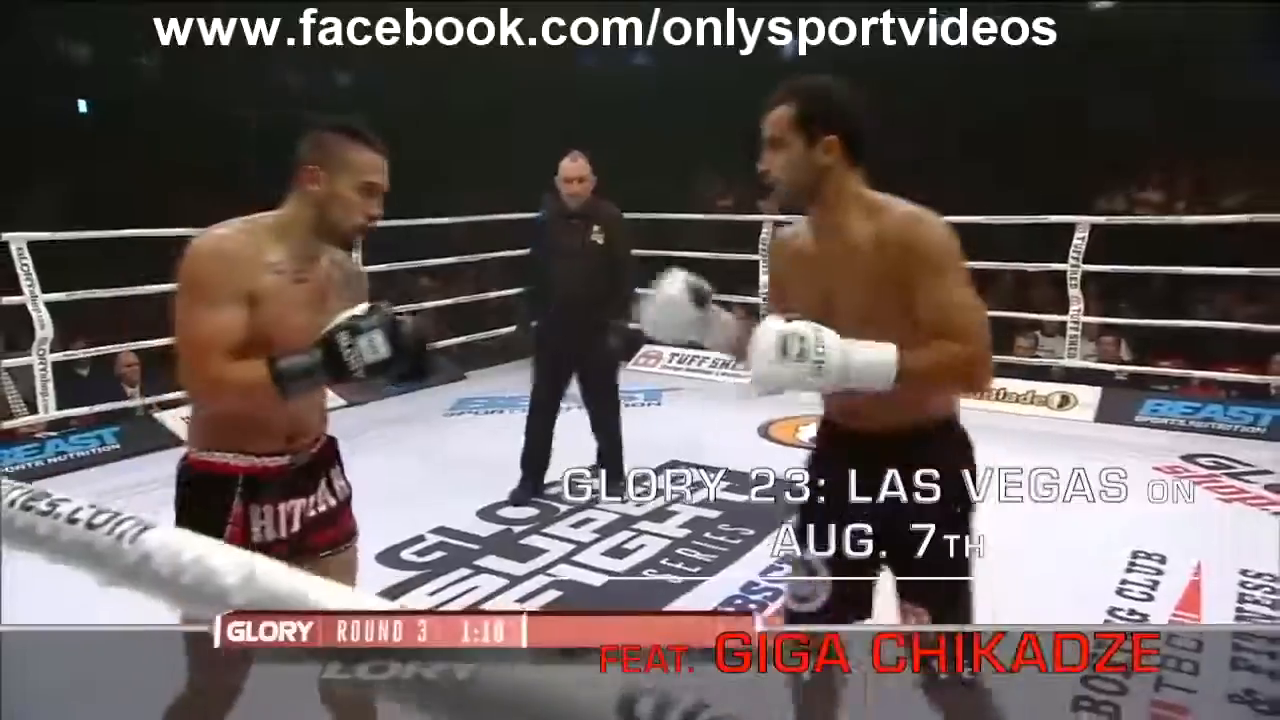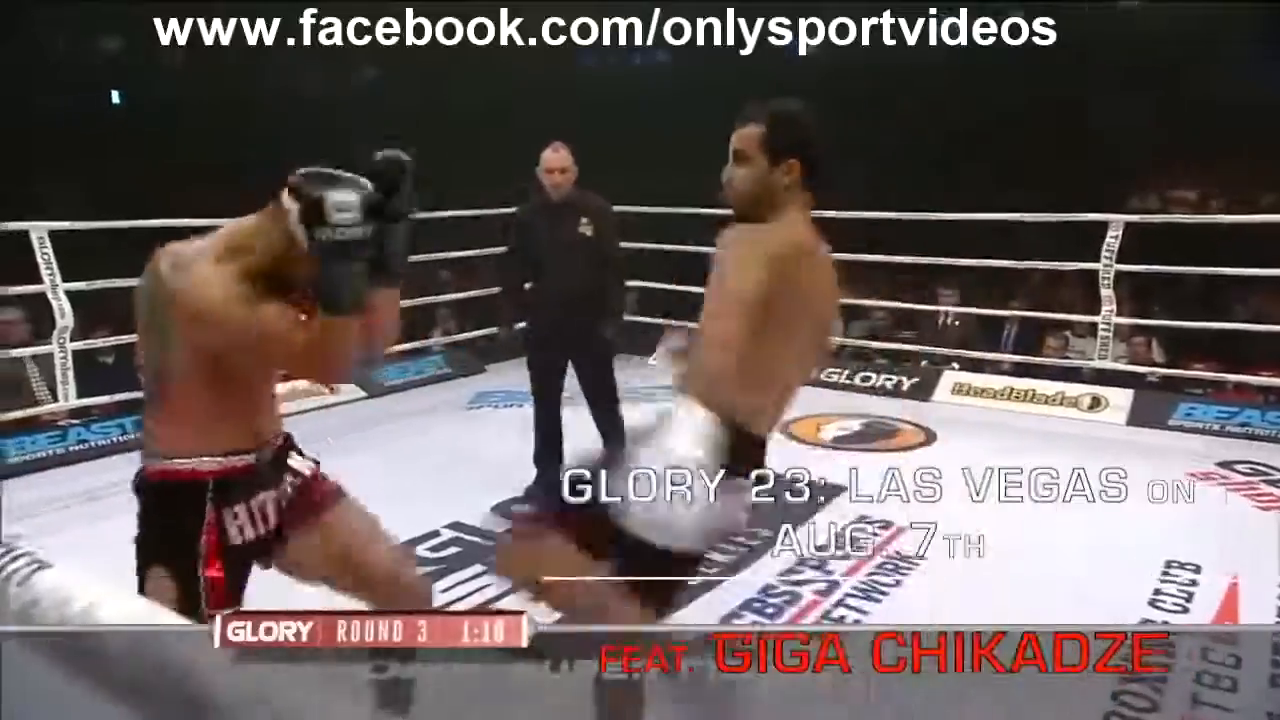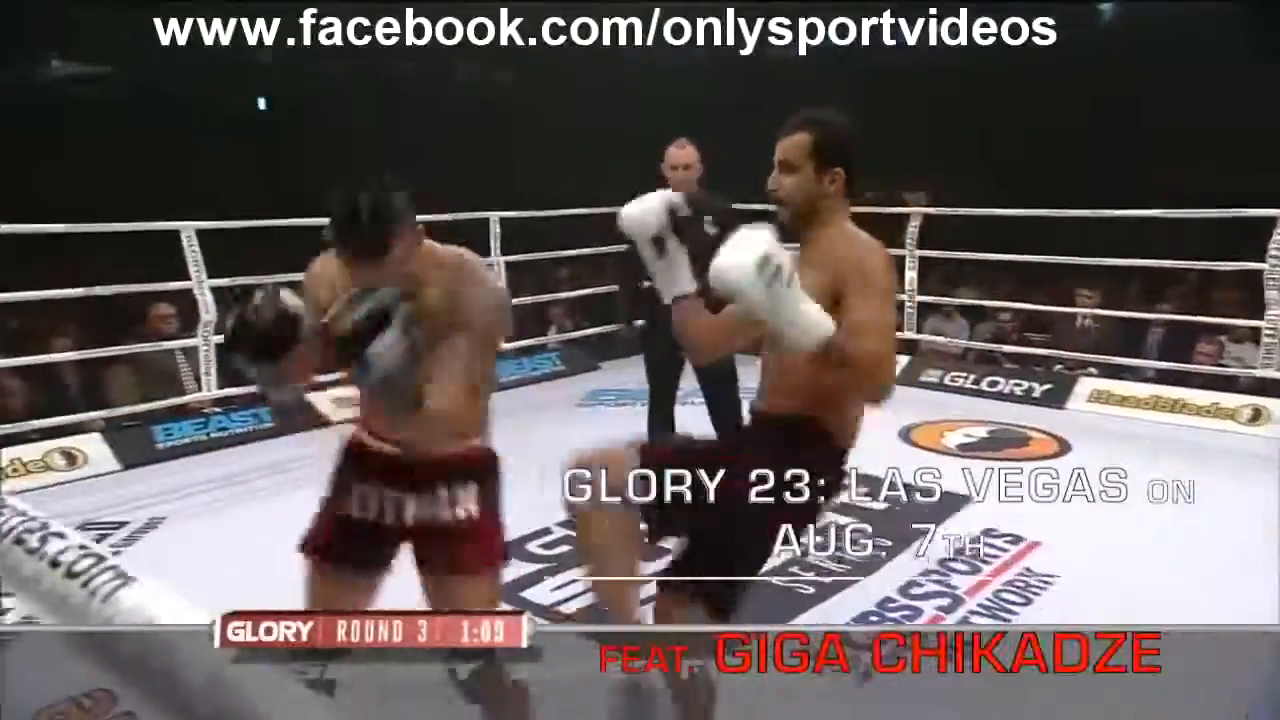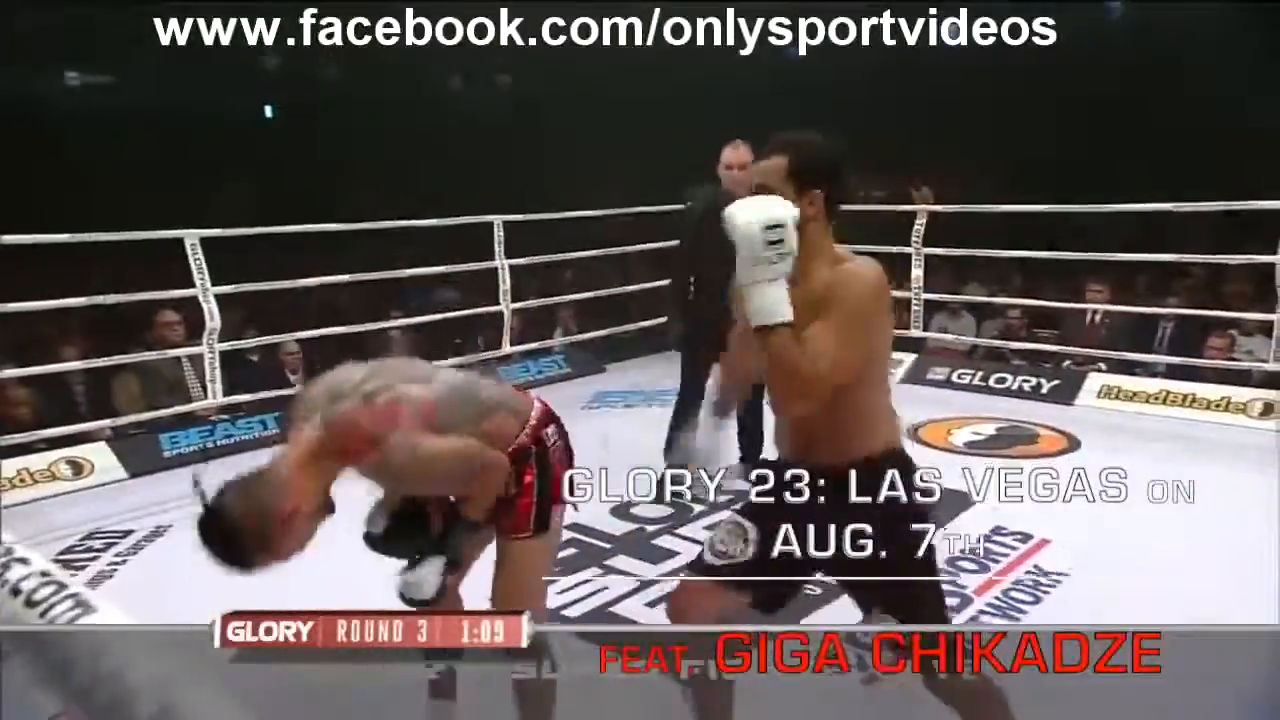
dt=0.4s
person 1, frame 1
left shoulder: (915, 235)
right shoulder: (793, 249)
left elbow: (974, 364)
right elbow: (773, 343)
left wrist: (848, 361)
right wrist: (705, 319)
left hip: (926, 460)
right hip: (842, 454)
person 1, frame 2
left shoulder: (760, 241)
right shoulder: (812, 268)
left elbow: (722, 340)
left wrist: (685, 435)
right hip: (740, 458)
left knee: (532, 555)
person 1, frame 3
left shoulder: (859, 256)
right shoulder: (789, 263)
left elbow: (878, 375)
right elbow: (707, 341)
left wrist: (792, 310)
right wrist: (665, 255)
left hip: (791, 456)
right hip: (764, 449)
left knee: (594, 475)
right knee: (679, 605)
person 1, frame 4
left shoulder: (857, 283)
right shoulder: (761, 279)
left elbow: (805, 393)
right elbow: (738, 372)
left wrist: (769, 287)
left hip: (868, 491)
right hip: (797, 478)
right knee: (693, 603)
person 2, frame 1
left shoulder: (345, 270)
right shoulder: (220, 255)
right elbow: (209, 386)
left wrist: (382, 354)
right wrist: (323, 362)
left hip: (315, 474)
right hip: (227, 493)
person 2, frame 2
left shoulder: (275, 251)
right shoulder: (193, 282)
left elbow: (374, 338)
right elbow: (329, 364)
left wrist: (388, 232)
right wrist: (341, 259)
left hip: (272, 468)
right hip: (196, 499)
left knee: (405, 594)
person 2, frame 3
left shoulder: (475, 289)
right shoulder: (329, 275)
left elbow: (452, 422)
right elbow: (290, 371)
left wrist: (392, 372)
right wrist: (270, 348)
left hip: (455, 476)
right hip: (371, 469)
left knee: (476, 658)
person 2, frame 4
left shoulder: (387, 450)
right shoulder: (307, 415)
left elbow: (493, 468)
left wrist: (450, 541)
right wrist: (399, 504)
left hip: (529, 453)
right hip: (484, 441)
right knee: (435, 601)
person 3, frame 1
left shoulder: (610, 219)
right shoulder: (548, 221)
left elbow: (623, 279)
right elbow: (536, 274)
left wrist: (618, 327)
right wrist: (530, 318)
left hip: (597, 330)
right hip: (553, 329)
left knee: (604, 407)
right knee: (542, 407)
left ankle: (611, 474)
right ankle: (532, 478)
person 3, frame 2
left shoulder: (596, 210)
right shoulder: (527, 216)
left elbow: (614, 271)
right elbow: (514, 268)
left wrist: (610, 317)
right wrist: (511, 314)
left hip: (589, 321)
right hip: (544, 324)
left knee: (603, 398)
right knee: (545, 400)
right ankle: (547, 472)
person 3, frame 3
left shoulder: (719, 210)
right elbow: (632, 271)
right wrist: (630, 314)
right hip: (661, 323)
left knee: (723, 399)
right knee: (661, 401)
person 3, frame 4
right shoulder: (701, 207)
right elbow: (683, 266)
right wrist: (679, 311)
right hip: (703, 318)
left knee: (752, 395)
right knee: (690, 393)
left ankle: (752, 458)
